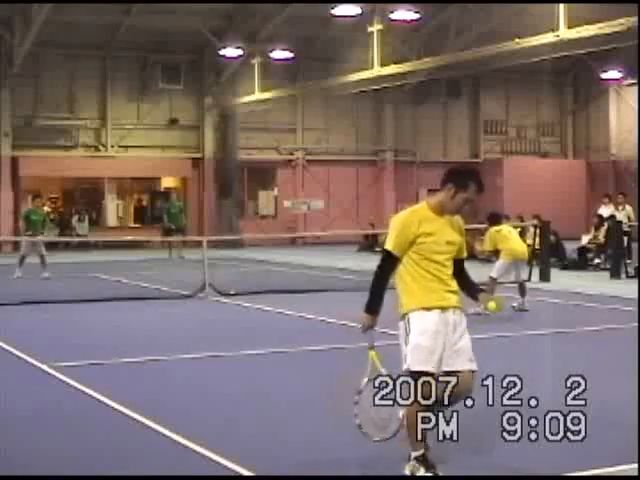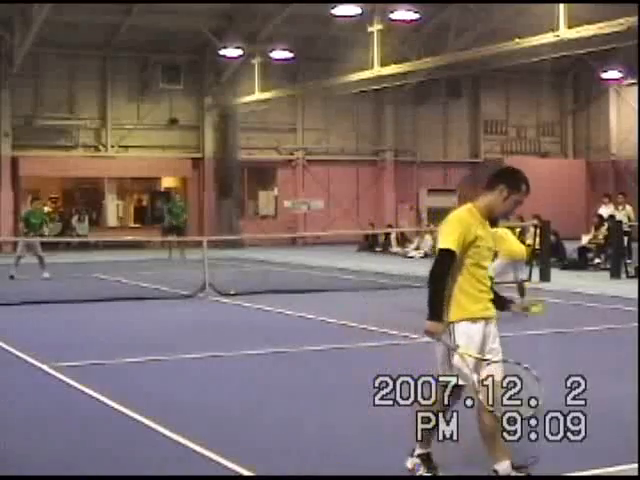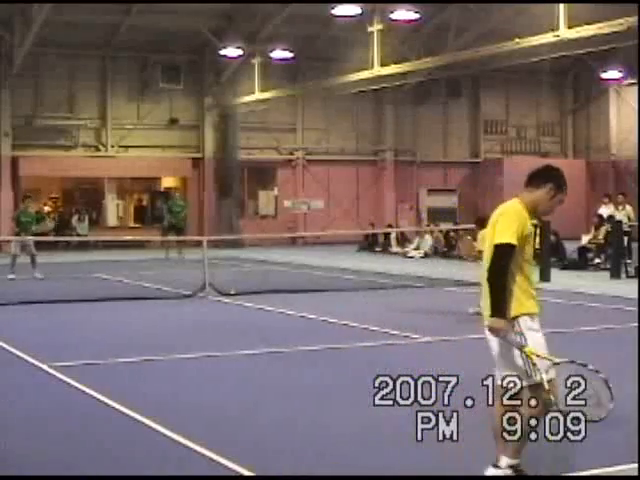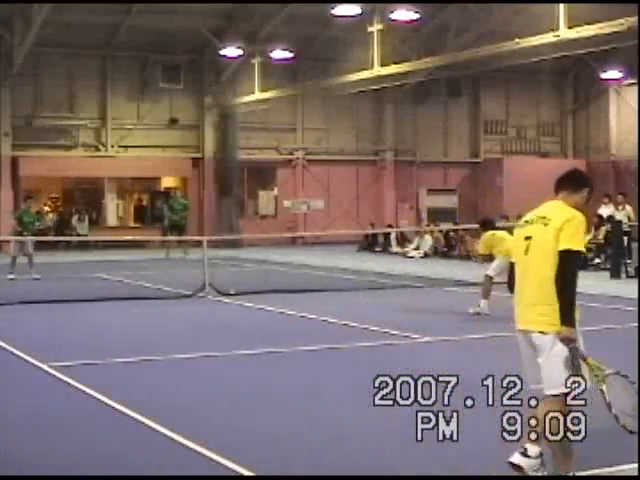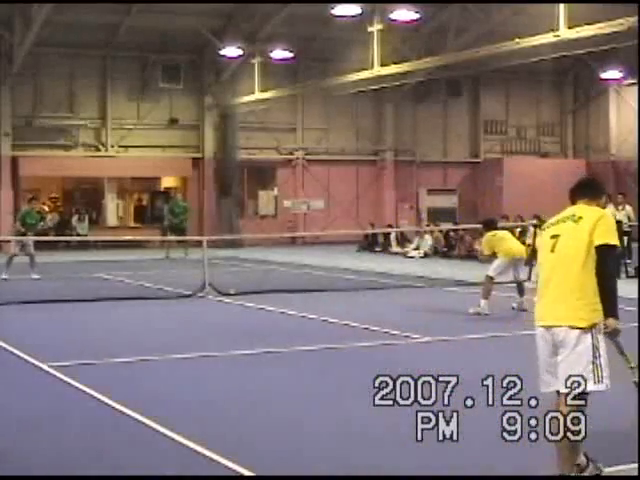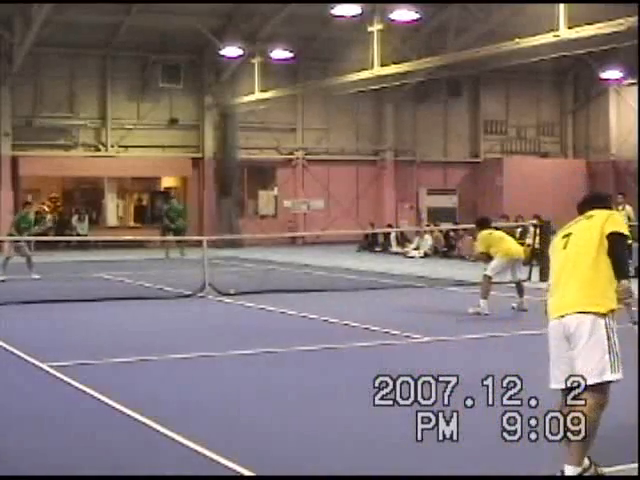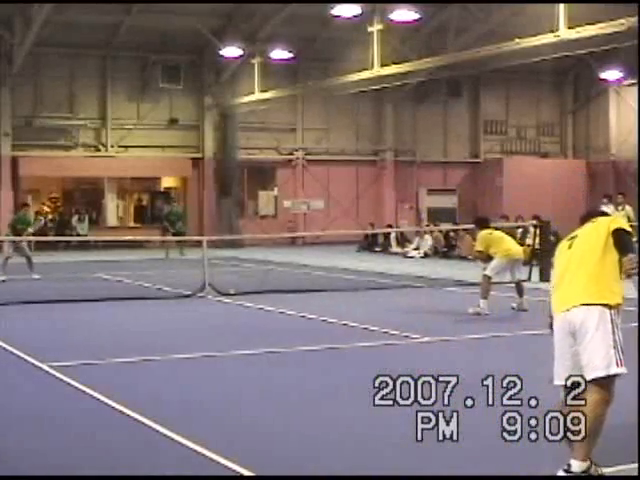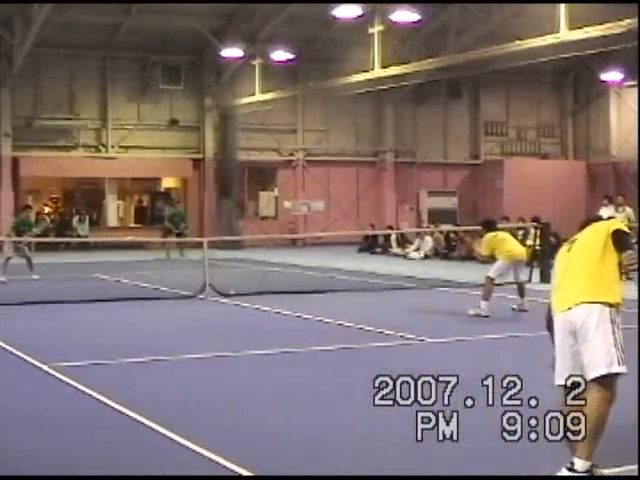
dt=0.3s
person 1, frame 1
left shoulder: (456, 225)
right shoulder: (410, 219)
right elbow: (385, 268)
left wrist: (476, 292)
right wrist: (371, 310)
left hip: (453, 311)
right hip: (421, 312)
left knee: (464, 384)
right knee: (421, 386)
left ankle: (415, 420)
right ankle: (417, 457)
person 1, frame 2
left shoulder: (485, 226)
right shoulder: (461, 219)
right elbow: (440, 271)
left wrist: (505, 302)
right wrist: (435, 317)
left hip: (485, 320)
right hip: (460, 323)
right knee: (451, 395)
left ankle: (503, 466)
right ankle: (421, 453)
person 1, frame 3
left shoulder: (515, 215)
right shoulder: (513, 213)
right elbow: (497, 267)
right wrist: (498, 315)
left hip: (517, 316)
right hip: (513, 319)
left knee: (509, 393)
right knee: (540, 393)
left ankle: (506, 466)
right ankle: (505, 463)
person 1, frame 4
left shoulder: (528, 219)
right shoulder: (572, 218)
right elbow: (566, 274)
right wrist: (569, 323)
left hip: (525, 320)
right hip: (553, 323)
left knee: (549, 395)
right knee: (559, 400)
left ankle: (528, 452)
right ankle: (563, 472)
person 1, frame 5
left shoulder: (549, 225)
right shoulder: (600, 217)
right elbow: (605, 268)
right wrist: (611, 313)
left hip: (545, 319)
right hip: (579, 319)
left knee: (564, 397)
right knee: (572, 401)
left ankle: (576, 462)
right ankle: (567, 470)
person 1, frame 6
left shoulder: (562, 234)
right shoulder: (610, 217)
right elbow: (616, 245)
right wrist: (623, 280)
left hip: (558, 314)
right hip: (591, 311)
left knee: (571, 394)
right knee: (595, 394)
left ankle: (579, 463)
right ankle: (572, 470)
person 1, frame 7
left shoulder: (565, 243)
right shoulder: (611, 222)
right elbow: (622, 237)
left wrist: (556, 327)
right wrist: (629, 256)
left hip: (562, 311)
right hip: (595, 307)
right knee: (600, 389)
left ankle: (579, 463)
right ankle: (577, 467)
person 1, frame 8
left shoulder: (566, 249)
right shoulder: (610, 226)
right elbow: (620, 236)
left wrist: (557, 335)
right wrist: (628, 252)
left hip: (562, 312)
right hip: (595, 307)
right knee: (602, 389)
left ankle: (579, 463)
right ankle: (579, 467)
